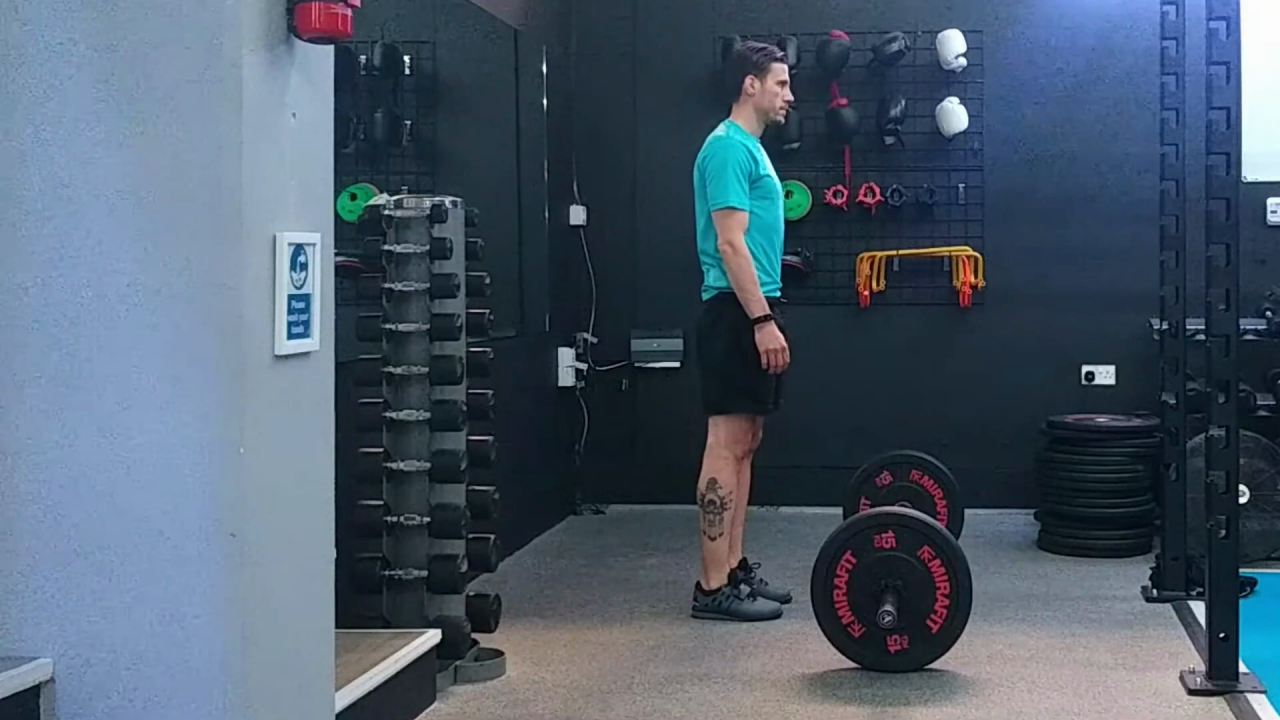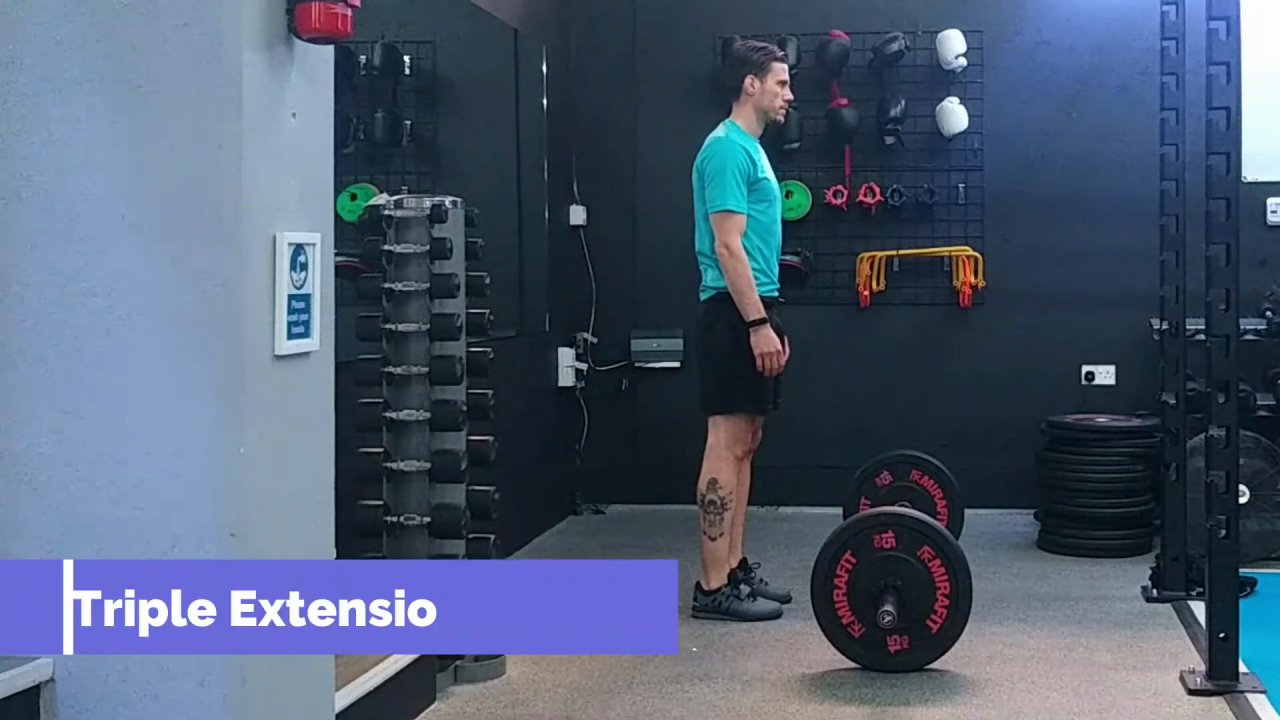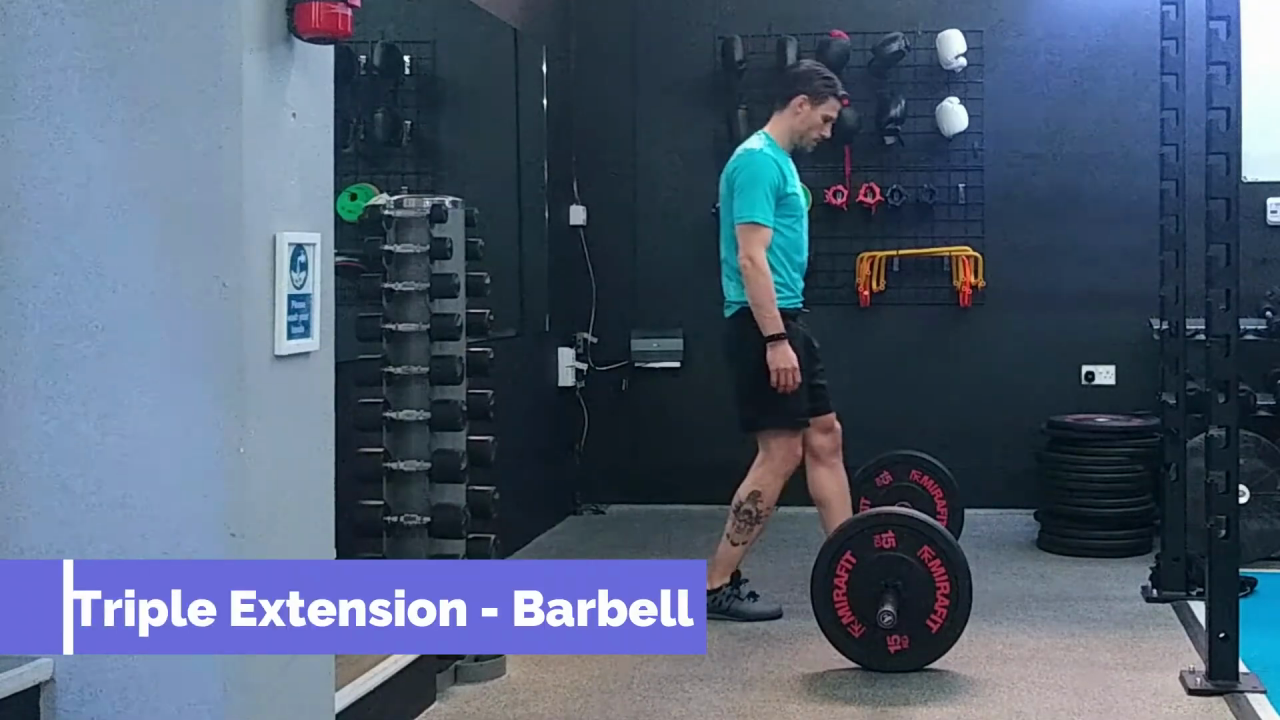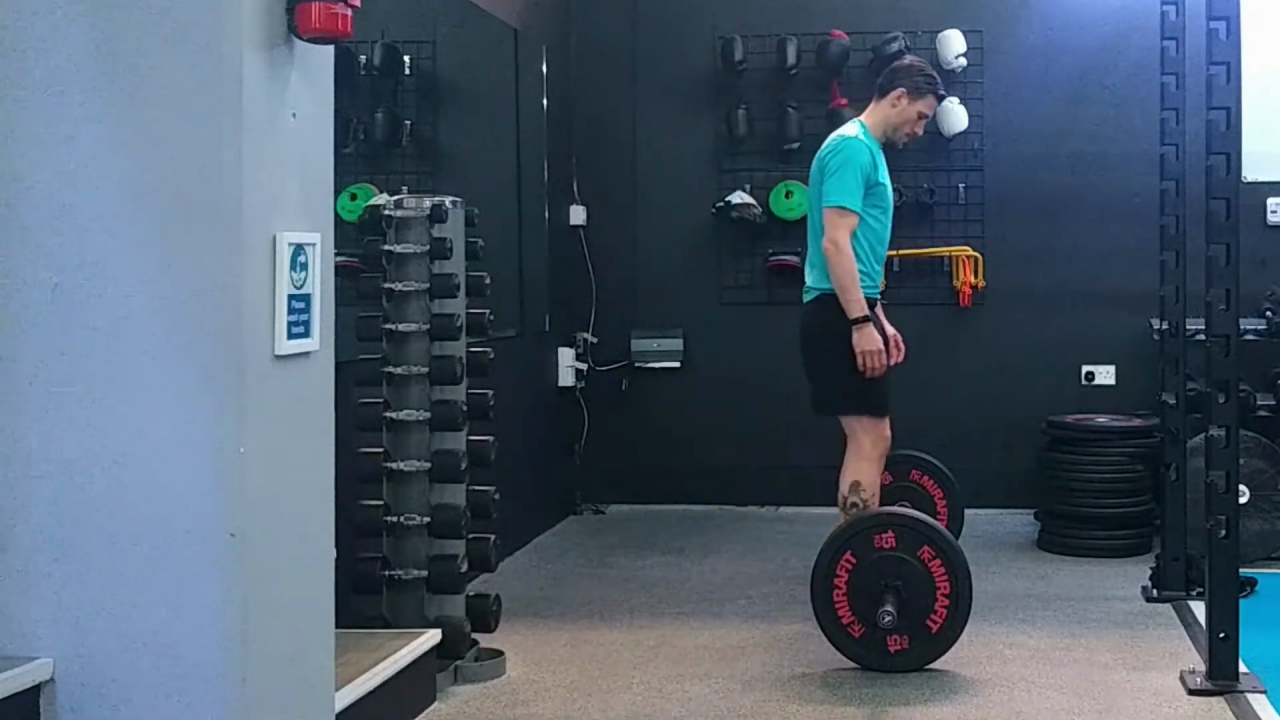
dt=0.7s
person 1, frame 1
left shoulder: (749, 147)
right shoulder: (730, 147)
right elbow: (731, 243)
left wrist: (765, 317)
right wrist: (763, 320)
left hip: (750, 313)
right hip: (737, 313)
left knee: (745, 444)
right knee: (727, 445)
left ankle: (734, 567)
right ankle: (713, 585)
person 1, frame 2
left shoulder: (749, 148)
right shoulder: (727, 148)
right elbow: (728, 246)
left wrist: (768, 320)
right wrist: (758, 322)
left hip: (751, 312)
right hip: (734, 314)
left knee: (744, 445)
right knee: (727, 446)
left ankle: (734, 567)
right ankle: (714, 586)
person 1, frame 3
left shoulder: (778, 161)
right shoulder: (759, 161)
right elbow: (751, 260)
right wrist: (775, 340)
left hip: (785, 323)
right hip: (764, 327)
left knee: (825, 440)
right knee: (782, 454)
right ankle: (718, 585)
person 1, frame 4
left shoulder: (866, 150)
right shoulder: (851, 147)
right elbow: (835, 243)
left wrist: (880, 320)
right wrist: (862, 322)
left hip: (850, 313)
right hip: (839, 315)
left knee: (872, 438)
right knee: (871, 439)
